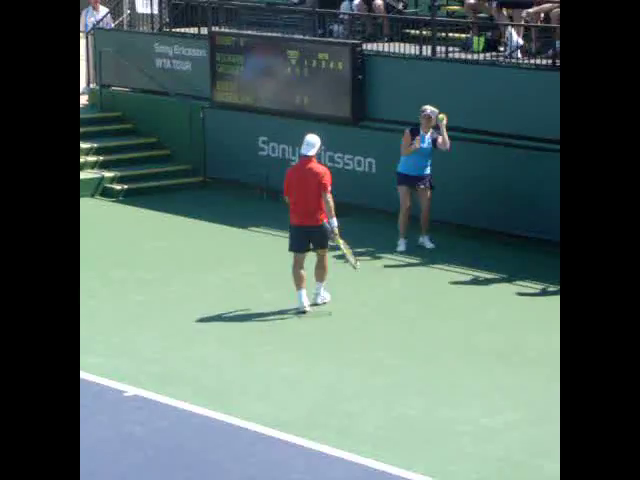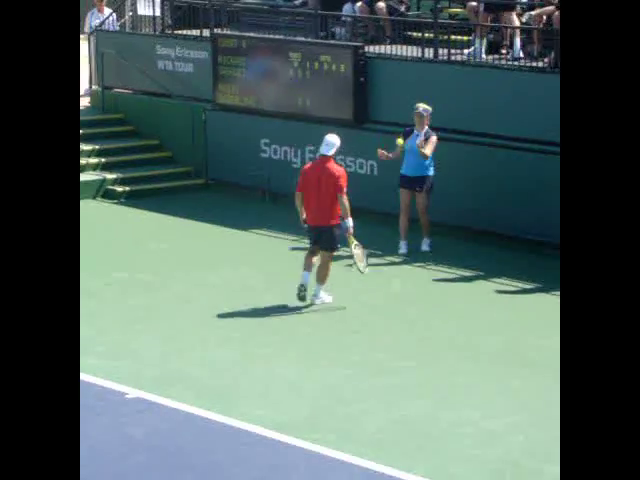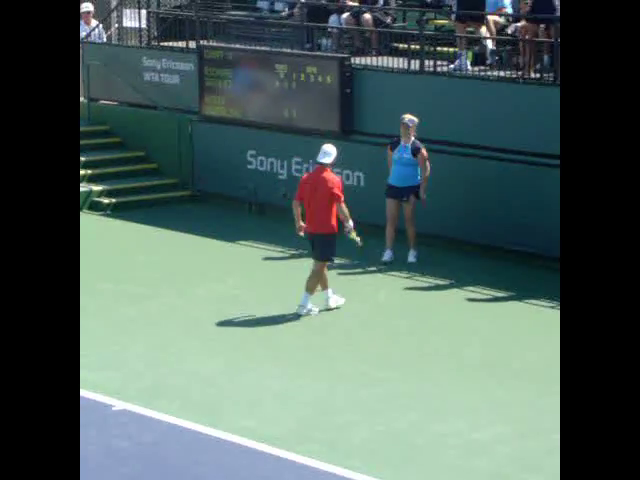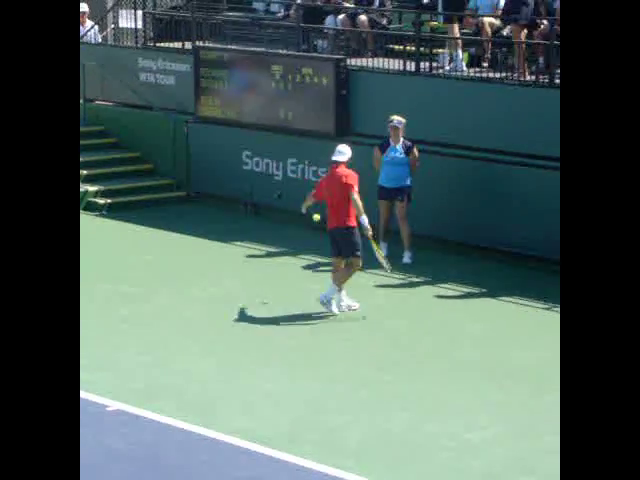
dt=0.3s
person 1, frame 1
left shoulder: (291, 171)
right shoulder: (322, 171)
left elbow: (287, 198)
right elbow: (327, 198)
right wrist: (333, 222)
left hip: (297, 223)
right hip: (318, 222)
left knee: (298, 262)
right knee: (322, 256)
left ankle: (303, 301)
right ankle: (320, 294)
person 1, frame 2
left shoulder: (307, 169)
right shoulder: (338, 172)
left elbow: (298, 196)
right elbow: (342, 199)
left wrist: (302, 214)
right wrist: (348, 222)
left hip: (312, 220)
right hip: (330, 221)
left knee: (313, 251)
right knee: (326, 258)
left ankle: (304, 282)
right ankle: (318, 294)
person 1, frame 3
left shoulder: (306, 179)
right shoulder: (334, 180)
left elbow: (296, 203)
right elbow: (341, 207)
left wrist: (298, 222)
right wrist: (349, 223)
left hip: (311, 229)
right hip: (327, 230)
left knee: (321, 264)
right knee: (319, 268)
left ankle: (330, 298)
right ankle: (304, 305)
person 1, frame 4
left shoulder: (325, 179)
right shoulder: (348, 174)
left elbow: (312, 197)
right elbow: (354, 198)
left wrist: (304, 206)
right wrist: (364, 221)
left hip: (332, 226)
right hip: (346, 225)
left knee: (338, 264)
right knee: (354, 263)
left ankle: (342, 301)
right ankle: (328, 296)
person 2, frame 1
left shoulder: (436, 137)
right shoulder: (411, 132)
left elbow: (445, 147)
right elbow: (404, 152)
left wrist: (443, 128)
right wrist: (413, 147)
left hip: (423, 175)
right hip: (405, 174)
left knee: (426, 208)
right knee: (405, 208)
left ankle: (424, 237)
right ankle: (402, 240)
person 2, frame 2
left shoulder: (431, 136)
right shoulder: (406, 134)
left elbow: (426, 155)
right elbow: (398, 154)
left wrist: (421, 149)
right wrist: (387, 155)
left hip: (424, 177)
right hip: (406, 175)
left knee: (422, 210)
right knee: (404, 210)
left ankle: (426, 239)
right ankle: (403, 242)
person 2, frame 3
left shoulder: (418, 149)
right shoulder: (392, 145)
left elbow: (425, 171)
left wrist: (422, 190)
left hip: (410, 187)
right hip: (393, 186)
left knee: (409, 219)
right knee: (391, 219)
left ankle: (412, 251)
right ankle: (389, 252)
person 2, frame 4
left shoulder: (409, 148)
right shoulder: (381, 147)
left elbow: (413, 167)
left hip: (402, 187)
right hip: (384, 186)
left knee: (402, 219)
right knee: (384, 218)
left ankle: (407, 252)
right ankle: (382, 242)
